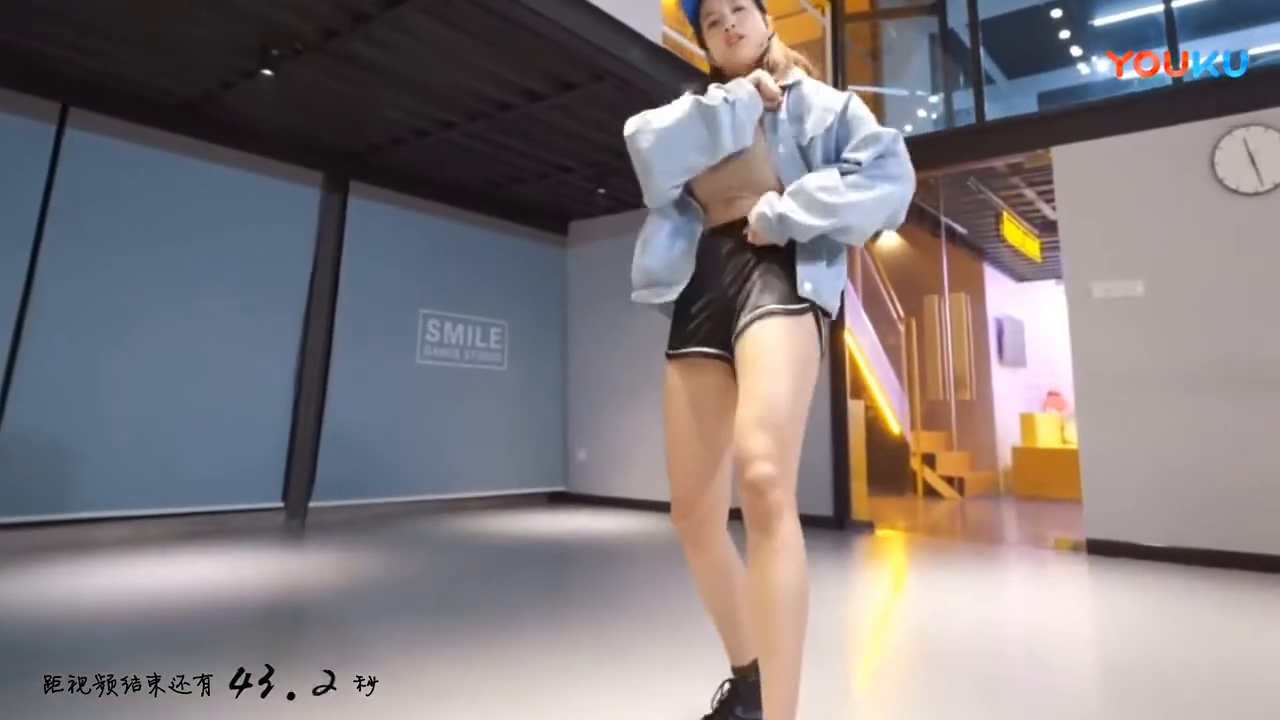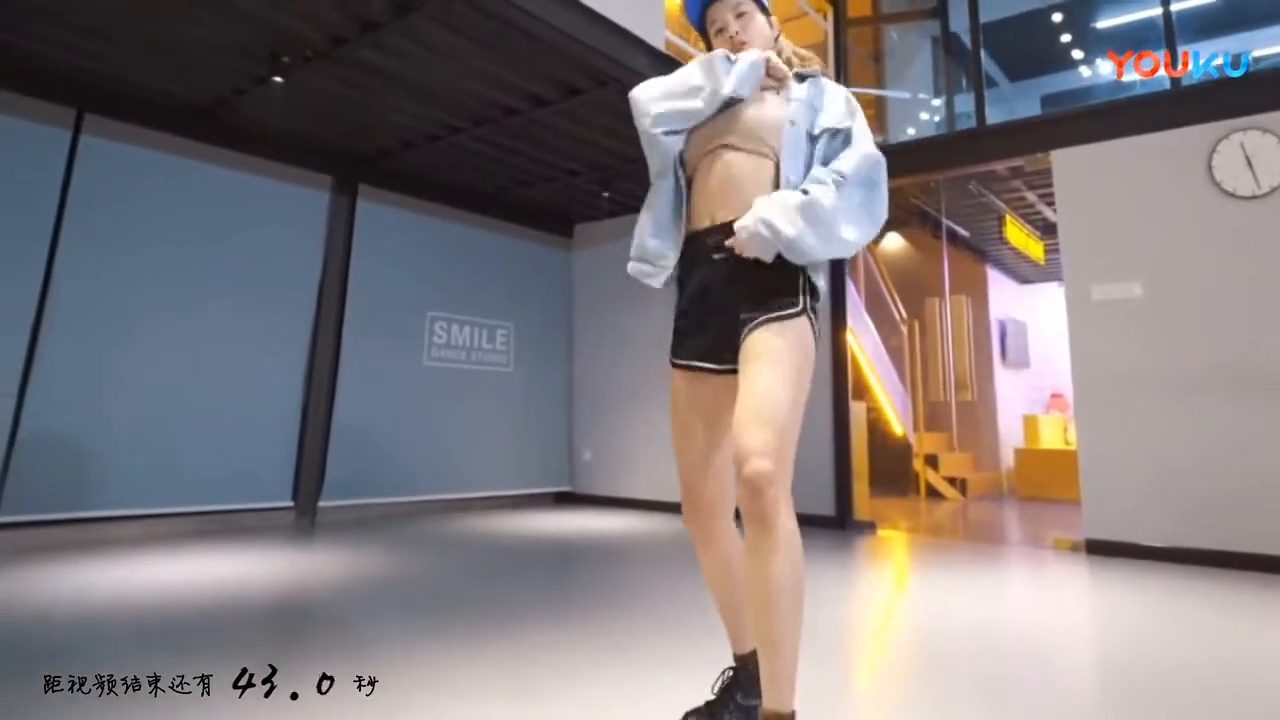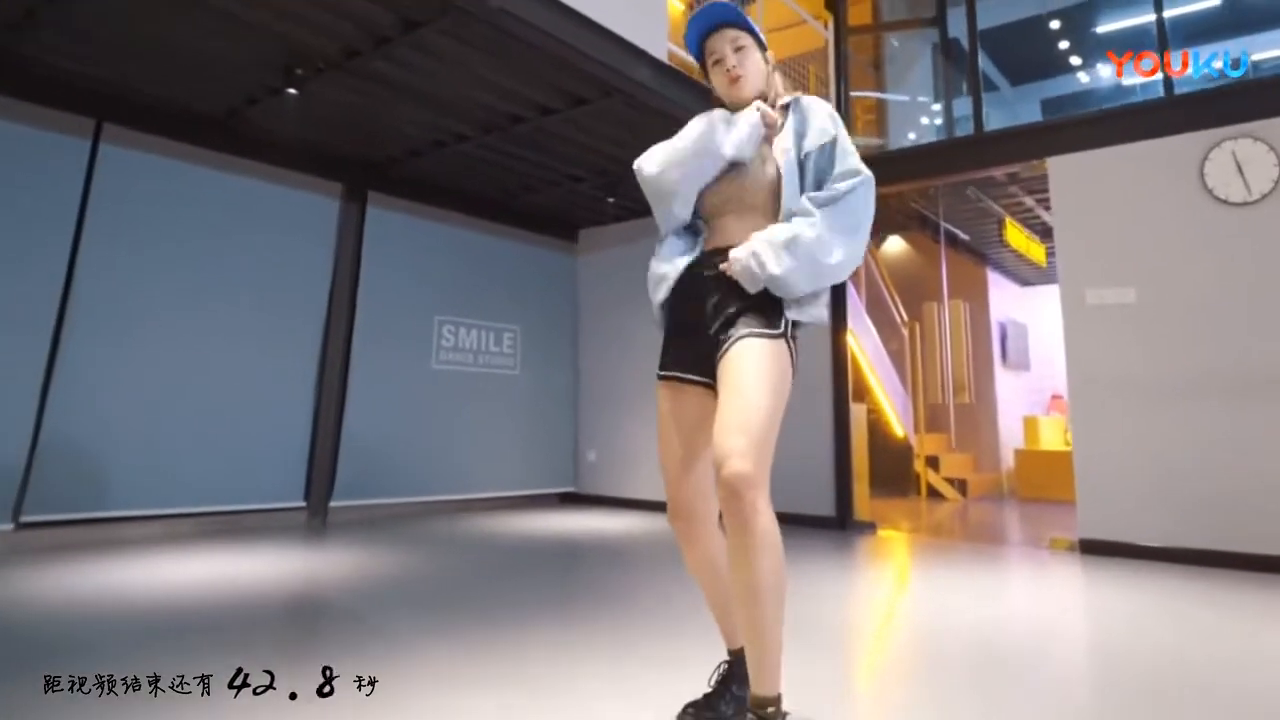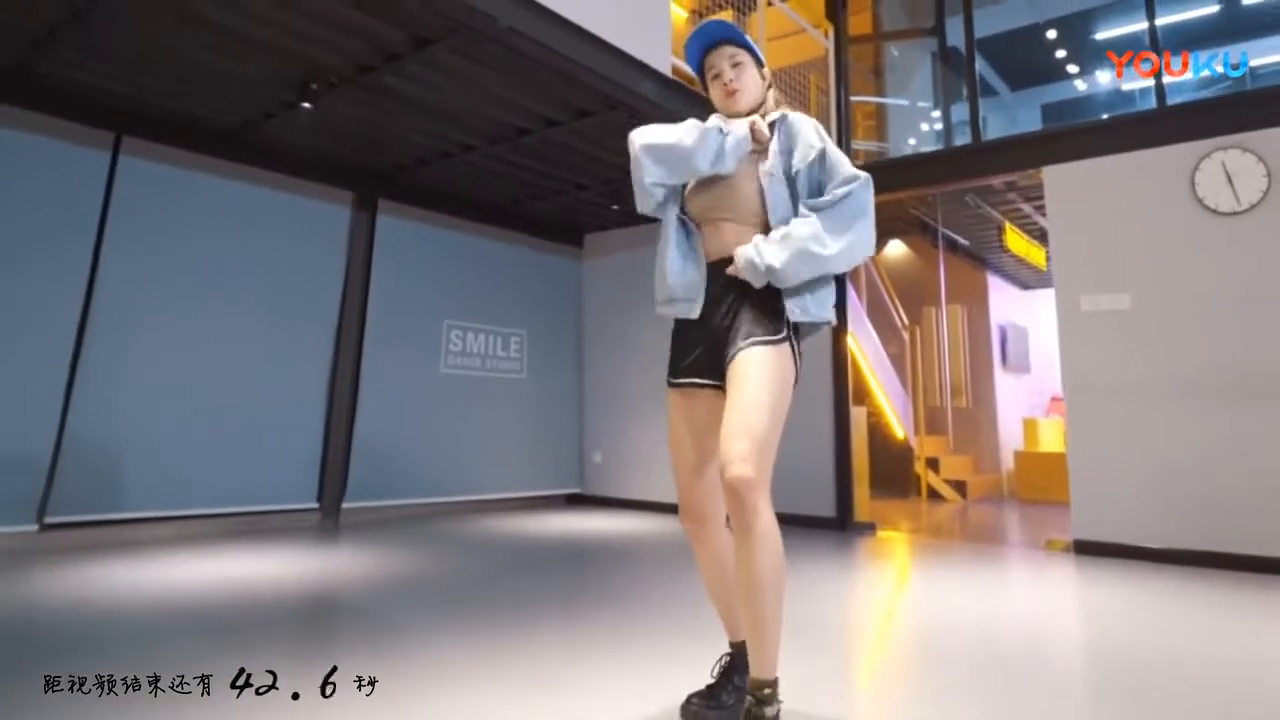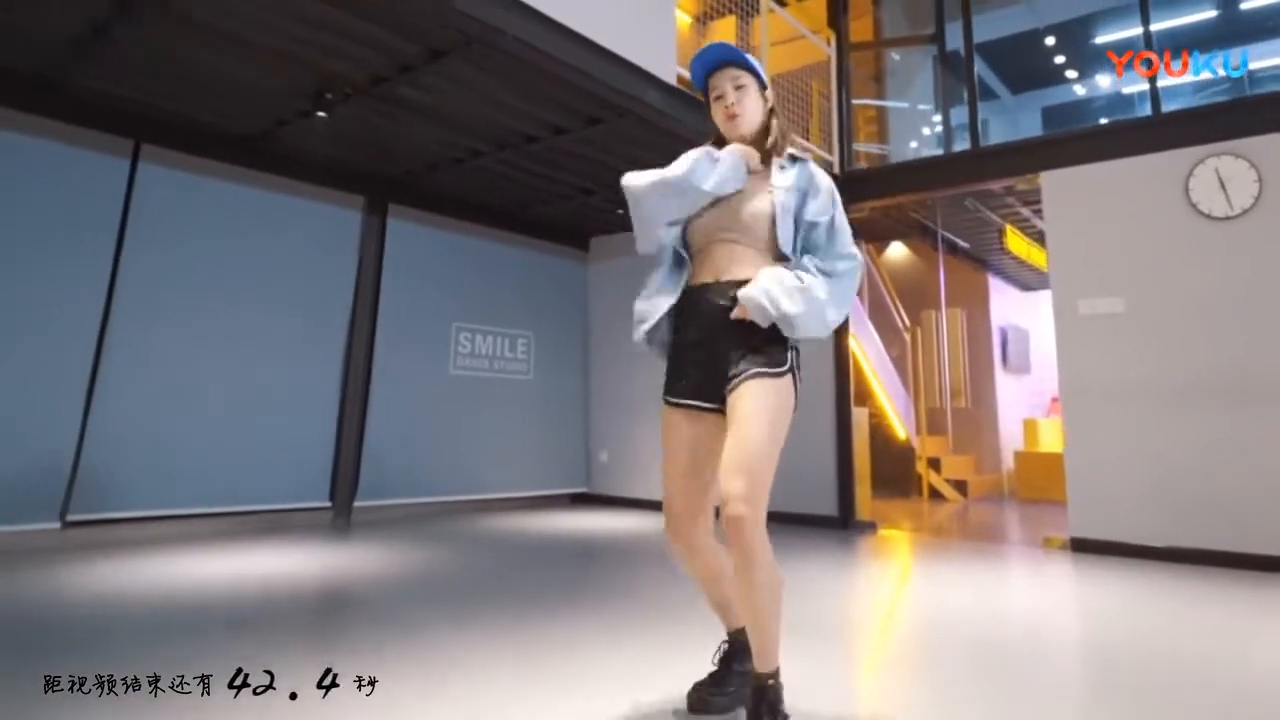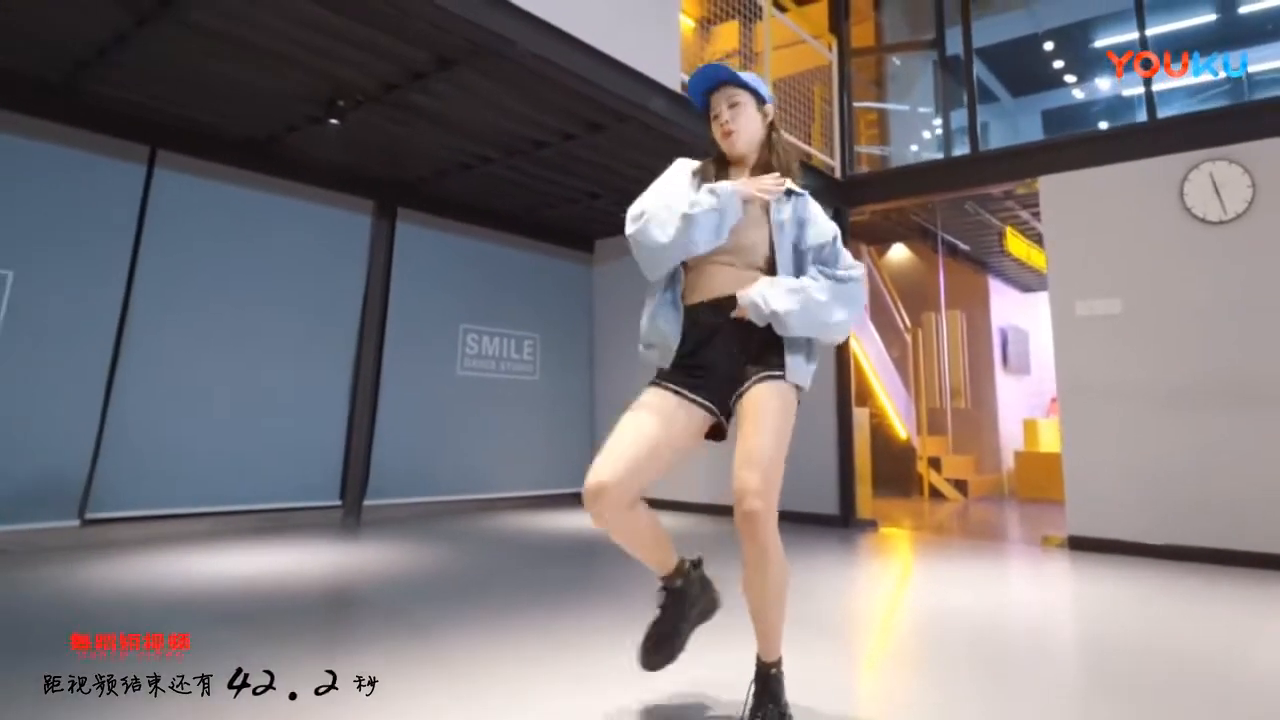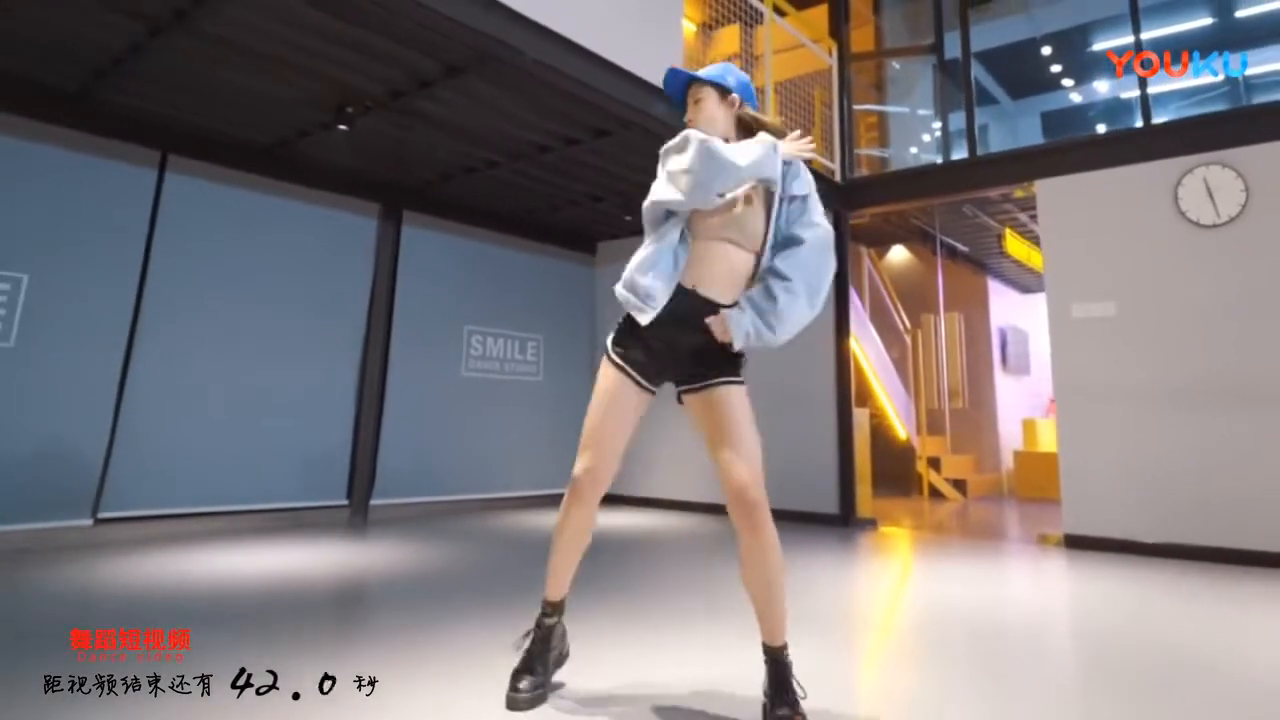
dt=0.2s
person 1, frame 1
left shoulder: (813, 99)
right shoulder: (708, 116)
left elbow: (887, 173)
right elbow: (648, 148)
left wrist: (784, 212)
right wrist: (737, 104)
left hip: (777, 273)
right hip: (699, 291)
left knee: (765, 481)
right knee: (693, 512)
person 1, frame 2
left shoulder: (819, 97)
right shoulder: (708, 101)
left elbow: (857, 190)
right elbow: (650, 108)
left wrist: (774, 227)
right wrist: (734, 70)
left hip: (775, 279)
right hip: (700, 285)
left knee: (761, 474)
right knee: (703, 505)
person 1, frame 3
left shoulder: (807, 120)
right shoulder: (709, 140)
left elbow: (850, 207)
right elbow: (660, 181)
left wrist: (765, 258)
right wrist: (737, 130)
left hip: (759, 302)
right hip: (689, 307)
left knee: (739, 477)
right knee: (687, 508)
person 1, frame 4
left shoulder: (796, 135)
right shoulder: (704, 151)
left elbow: (851, 209)
right elbow: (647, 154)
left wrist: (771, 256)
right wrist: (730, 135)
left hip: (761, 308)
right hip: (697, 318)
left knee: (744, 481)
right knee: (698, 511)
right ankle: (739, 662)
person 1, frame 5
left shoulder: (801, 179)
right shoulder: (698, 171)
left elbow: (839, 273)
right elbow: (643, 204)
left wrist: (776, 295)
right wrist: (710, 166)
left hip: (762, 341)
right hip: (690, 344)
left knee: (741, 511)
right knee: (684, 529)
right ankle: (738, 641)
person 1, frame 6
left shoulder: (797, 207)
right shoulder: (685, 179)
left elbow: (842, 292)
right elbow: (649, 238)
left wrist: (777, 299)
right wrist: (730, 197)
left hip: (762, 350)
right hip: (691, 353)
left knee: (754, 507)
right knee: (603, 492)
right ankle: (683, 583)
person 1, frame 7
left shoulder: (788, 174)
right shoulder: (686, 157)
left elbow: (808, 263)
right elbow: (704, 179)
left wrist: (749, 323)
right wrist: (770, 153)
left hip: (712, 343)
right hip: (650, 326)
left knee: (748, 498)
right knee: (587, 481)
right ankle: (547, 631)
